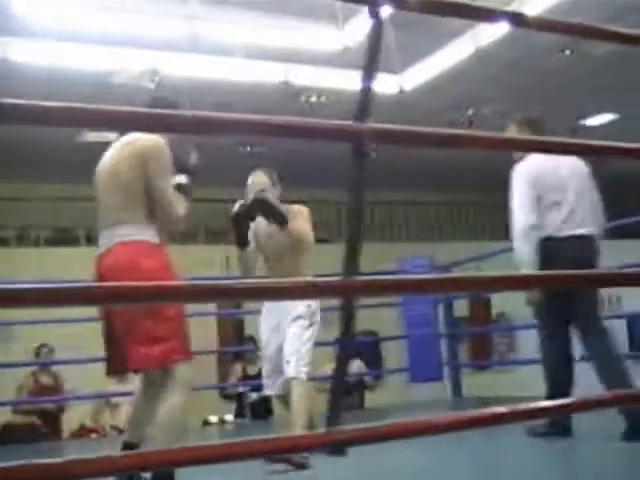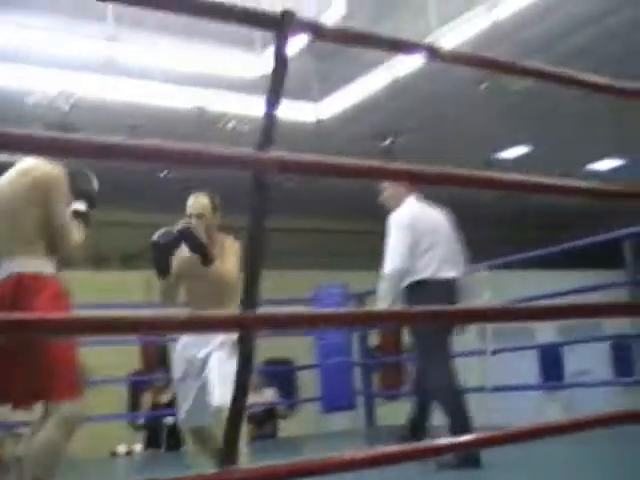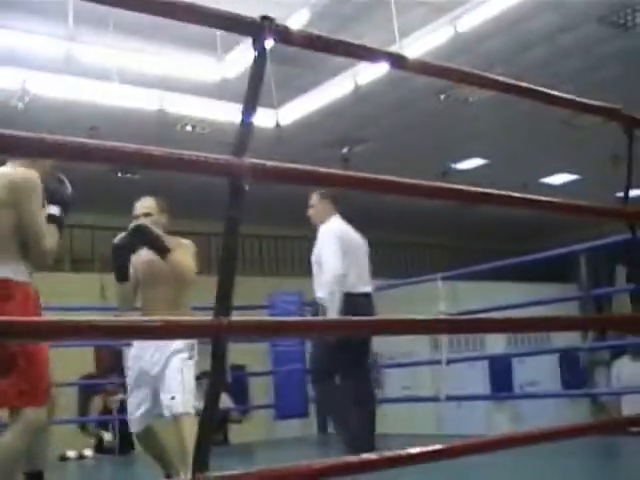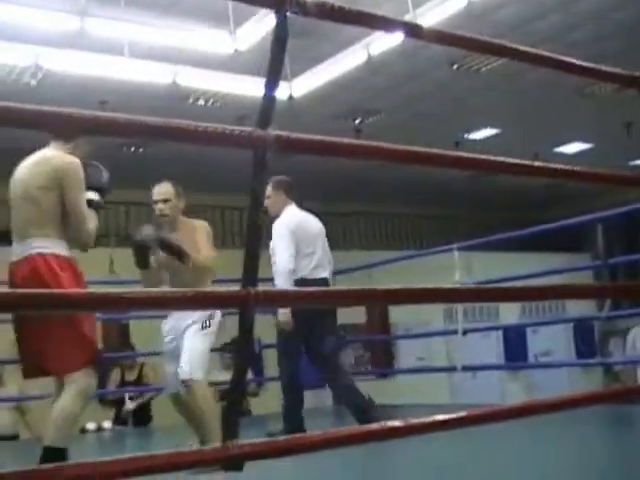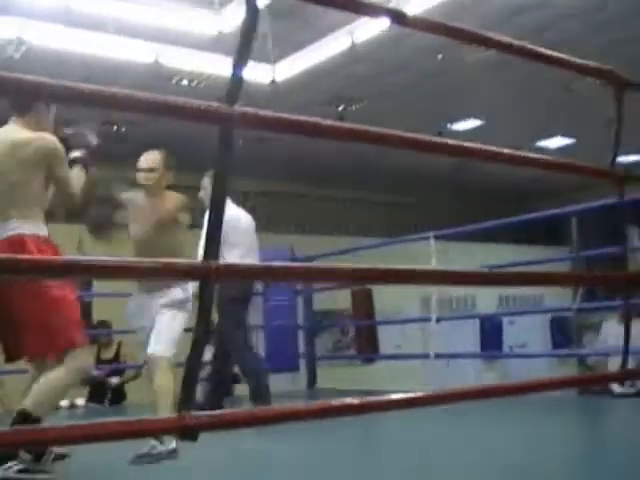
dt=0.5s
person 1, frame 1
left shoulder: (113, 154)
right shoulder: (154, 145)
right elbow: (171, 221)
left wrist: (172, 183)
right wrist: (182, 179)
left hip: (113, 262)
right hip: (140, 260)
left knee: (155, 377)
right knee: (176, 375)
person 1, frame 2
right shoulder: (50, 174)
right elbow: (67, 249)
left wrist: (71, 204)
right wrist: (80, 205)
right hip: (35, 290)
left knee: (57, 406)
right knee: (67, 411)
person 1, frame 3
right shoulder: (26, 178)
right elbow: (44, 253)
left wrist: (47, 211)
right wrist: (55, 209)
left knee: (38, 407)
right knee: (32, 414)
person 1, frame 4
left shoulder: (23, 168)
right shoulder: (68, 164)
right elbow: (84, 237)
right wrist: (93, 197)
left hip: (21, 270)
right hip: (50, 269)
left knee: (67, 378)
right knee: (81, 379)
left ankle: (58, 468)
person 1, frame 5
right shoulder: (44, 143)
right elbow: (74, 195)
right wrist: (79, 158)
left knee: (49, 357)
right knee: (78, 360)
left ankle: (32, 448)
person 2, frame 1
left shoulder: (297, 213)
right shoulder: (252, 224)
left elbow: (305, 241)
right elbow: (246, 273)
left wrist: (277, 215)
right wrist: (241, 239)
left hip: (299, 303)
right hip: (271, 305)
left knee: (294, 373)
right knee: (276, 384)
person 2, frame 2
left shoulder: (228, 247)
right shoulder: (180, 249)
left elbow: (230, 284)
right elbow: (168, 300)
left wrist: (205, 253)
right wrist: (163, 267)
left hip: (220, 336)
right hip: (189, 339)
left knee: (222, 405)
right knee: (191, 420)
right ankle: (224, 466)
person 2, frame 3
left shoulder: (182, 246)
right shoulder: (137, 256)
left elbow: (189, 276)
right elbow: (125, 305)
left wrist: (159, 245)
right wrist: (120, 268)
left hip: (177, 339)
right hip: (143, 342)
left knee: (180, 407)
right knee: (139, 423)
person 2, frame 4
left shoulder: (199, 229)
right shoulder: (159, 238)
left elbow: (207, 265)
right elbow: (151, 284)
left wrist: (175, 249)
right wrist: (141, 256)
left hip: (201, 310)
right hip: (175, 314)
left knee: (191, 375)
right knee: (176, 391)
left ankle: (217, 446)
right ankle: (206, 440)
person 2, frame 5
left shoulder: (176, 202)
right shoulder: (136, 202)
left hip: (174, 293)
right hip: (144, 295)
left knee: (158, 358)
right knee: (157, 362)
left ankle: (166, 438)
person 3, frame 1
left shoulder: (525, 168)
right shoulder: (578, 164)
left elbow: (525, 224)
right elbow: (597, 215)
left wrist: (529, 273)
right wrist: (593, 255)
left hip: (552, 253)
right hip: (584, 251)
left knee: (554, 336)
right knee: (594, 332)
left ankle: (559, 417)
person 3, frame 2
left shoulder: (401, 216)
right shoulder: (441, 215)
left elbow: (396, 265)
right elbow: (458, 261)
left wrist: (384, 304)
right wrist: (459, 302)
left hip: (424, 295)
right hip: (446, 291)
left knee: (437, 367)
right knee: (427, 366)
right ankle: (416, 431)
person 3, frame 3
left shoulder: (329, 230)
right shoulder: (355, 235)
left elbow: (334, 272)
left wrist: (331, 314)
left hip: (344, 307)
right hip: (363, 306)
left knee: (322, 376)
right knee: (359, 379)
left ankle: (352, 439)
right ankle: (365, 446)
person 3, frame 4
left shoulder: (283, 223)
right shoulder: (314, 221)
left elbow: (285, 266)
left wrist: (284, 305)
right hip: (322, 289)
left knee: (289, 361)
right knee: (326, 358)
left ankle: (293, 426)
right ankle: (363, 410)
person 3, frame 5
right shoulder: (244, 215)
left elbow: (207, 253)
right elbow: (253, 254)
left hip: (228, 282)
right hip: (245, 280)
left knee: (238, 344)
right knee: (223, 342)
left ankle: (262, 401)
right ankle: (213, 401)
